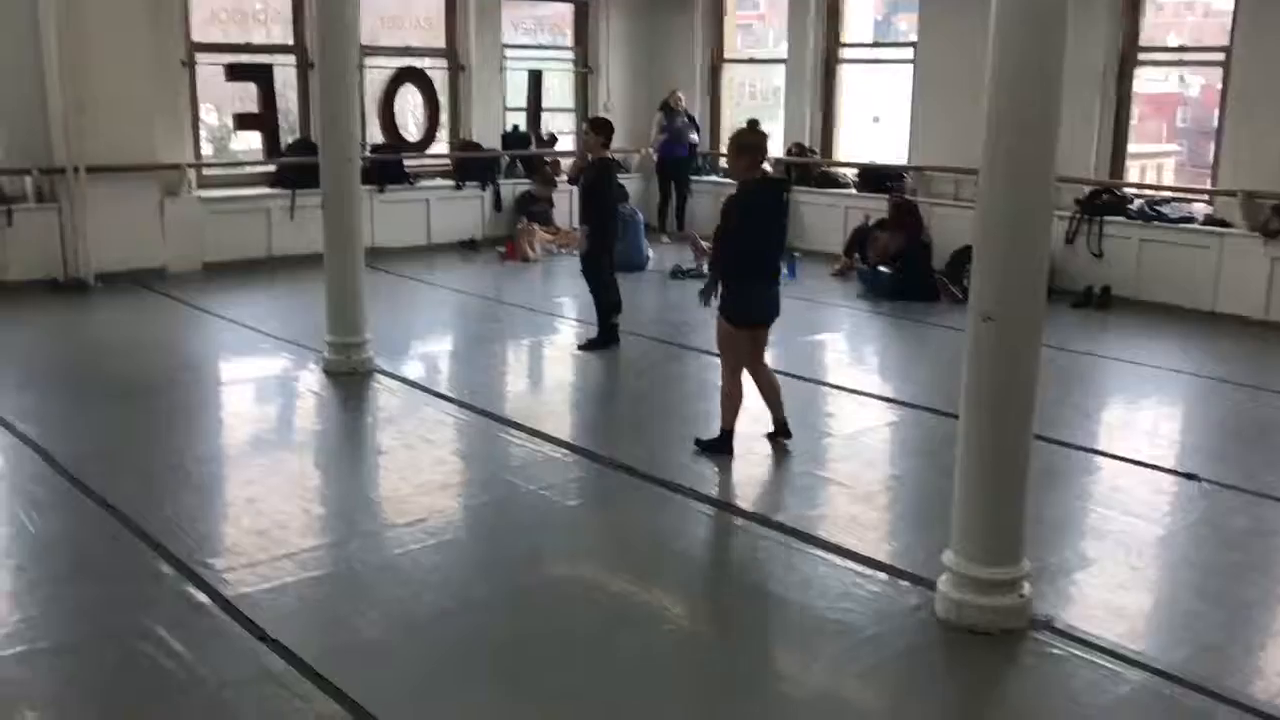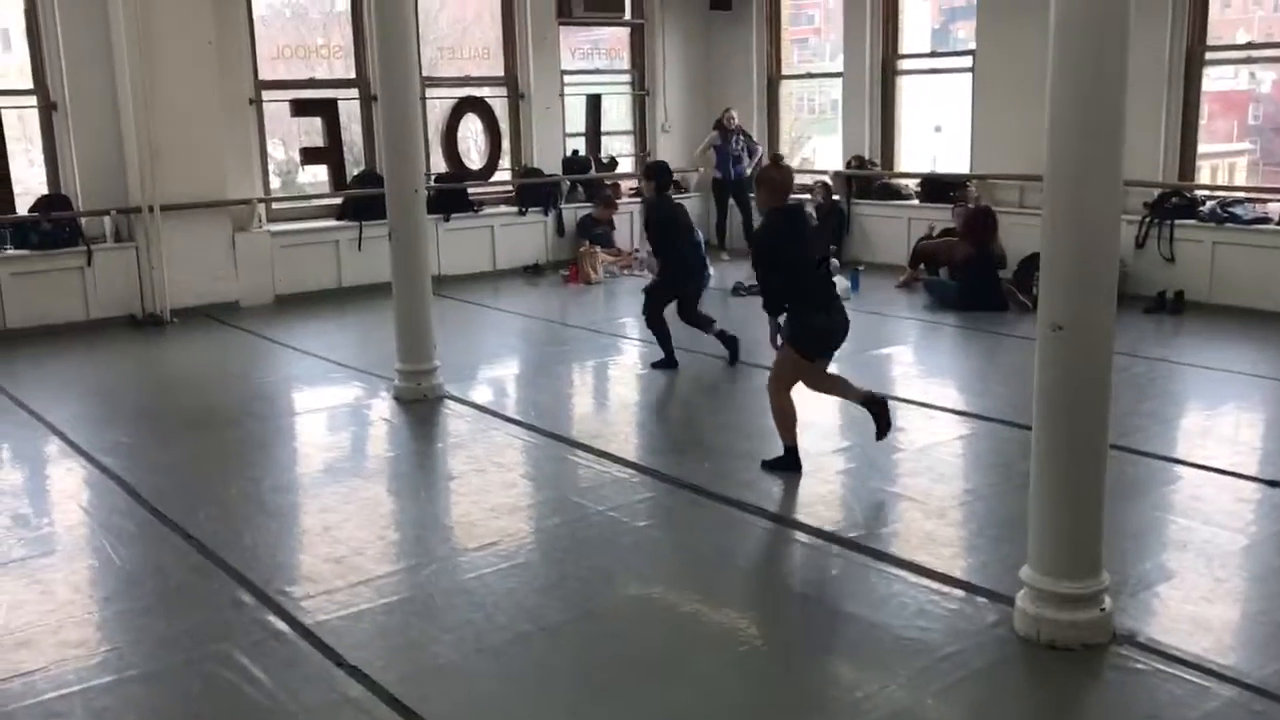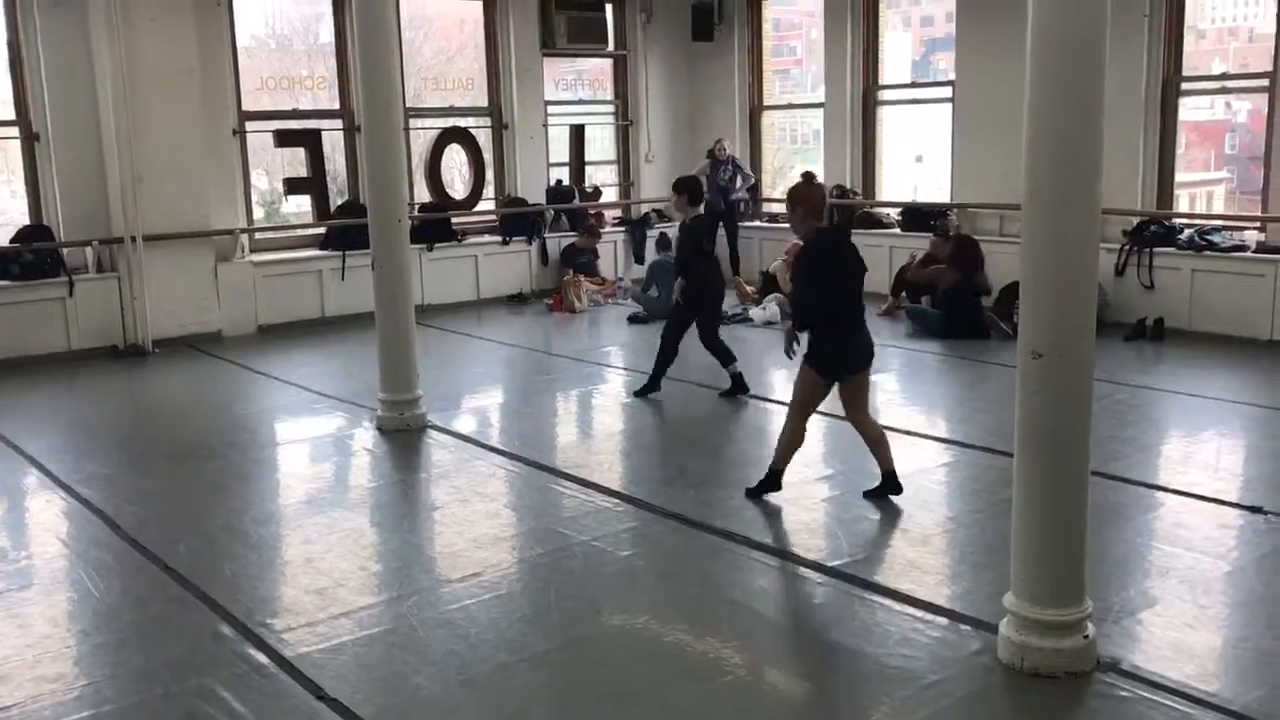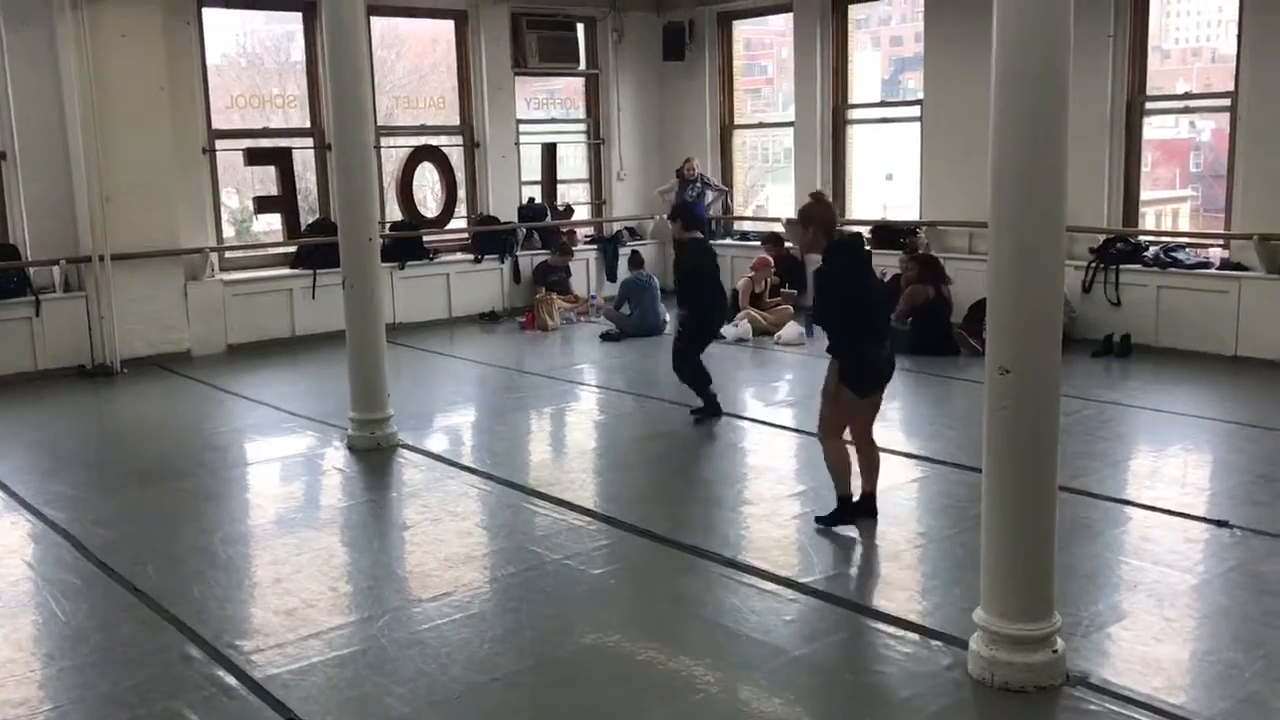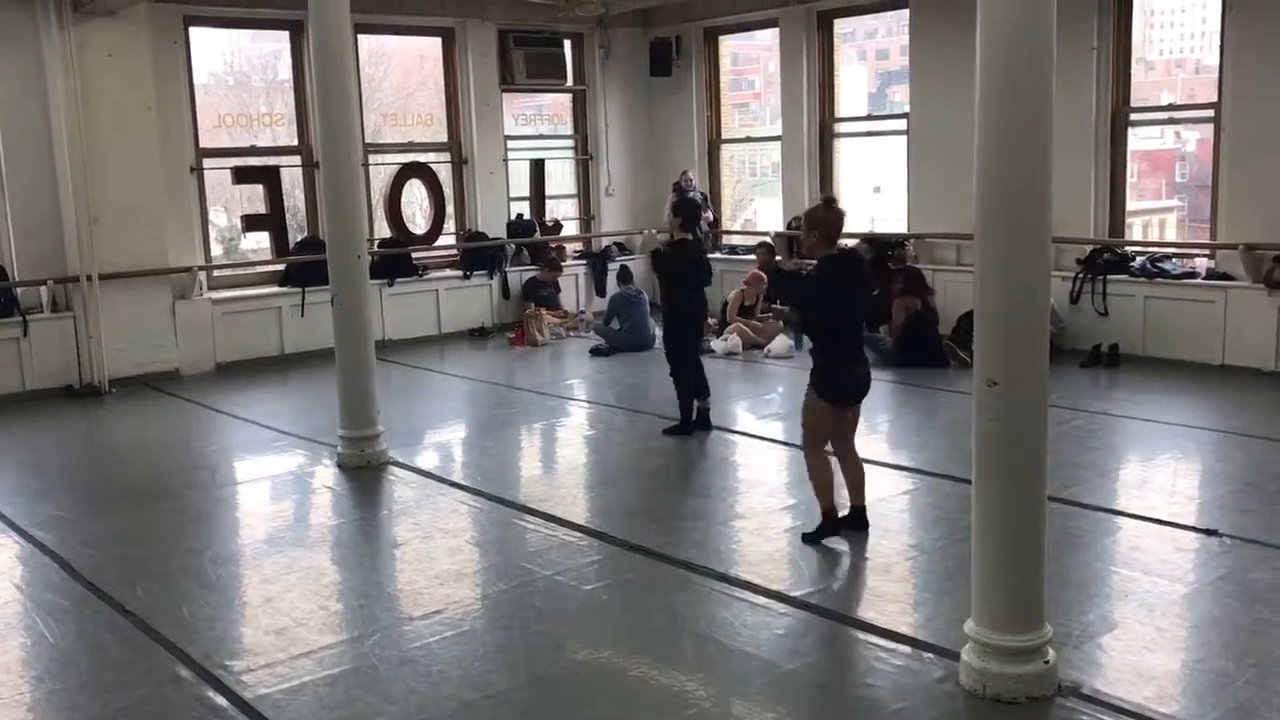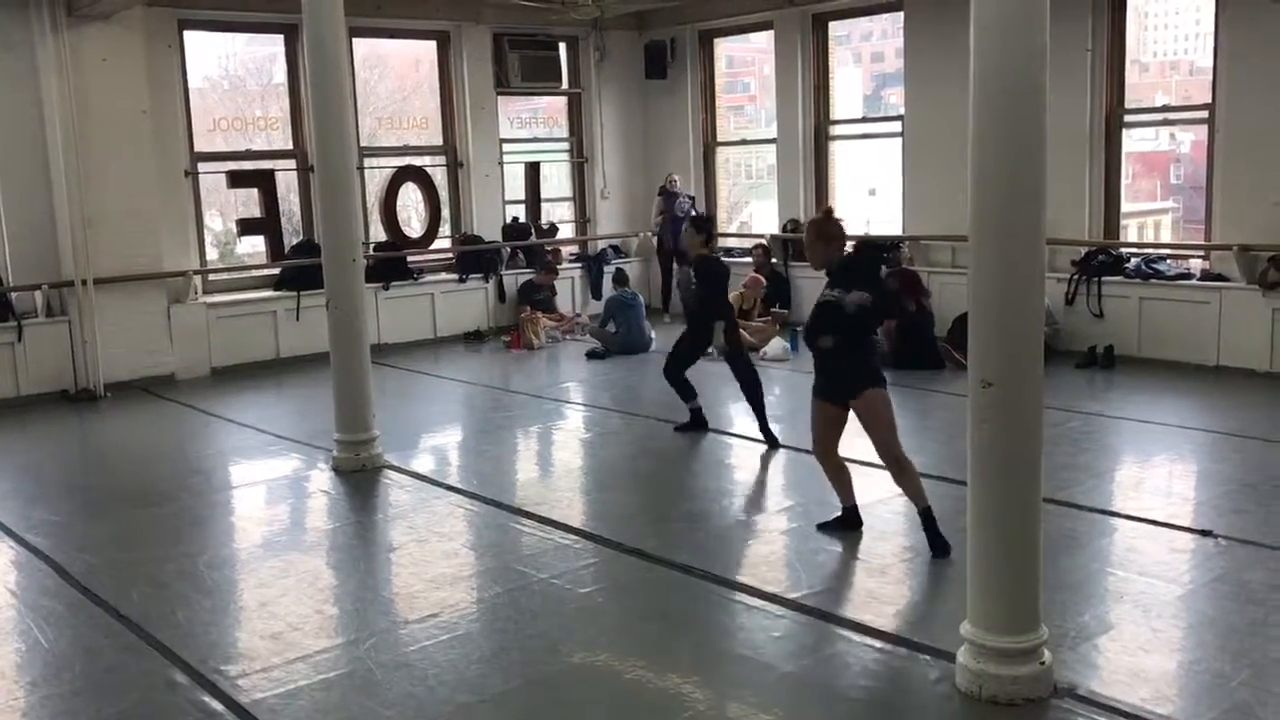
dt=0.7s
person 1, frame 1
left shoulder: (738, 203)
right shoulder: (774, 196)
left elbow: (724, 254)
left wrist: (712, 279)
left hip: (741, 295)
right hip: (768, 292)
left knee: (731, 371)
right knee: (756, 363)
left ankle: (724, 439)
right ankle: (781, 425)
person 1, frame 2
left shoulder: (767, 234)
right shoulder: (799, 222)
left elbow: (772, 286)
left wrist: (774, 321)
left hip: (810, 323)
right hip: (834, 315)
left knee: (778, 387)
right knee: (814, 377)
left ankle: (790, 457)
right ankle: (871, 401)
person 1, frame 3
left shoulder: (809, 255)
right shoulder: (843, 246)
left elbow: (807, 307)
left wrist: (793, 329)
left hip: (828, 347)
right hip: (859, 342)
left knee: (797, 415)
right knee: (859, 415)
left ankle: (772, 479)
right ankle: (889, 478)
person 1, frame 4
left shoulder: (831, 270)
right shoulder: (855, 257)
left elbow: (839, 325)
right elbow: (881, 306)
left wrist: (834, 370)
left hip: (859, 361)
right hip: (881, 356)
left knee: (830, 434)
right knee: (863, 435)
left ankle: (844, 506)
right ankle: (867, 502)
person 1, frame 5
left shoulder: (823, 277)
right shoulder: (853, 268)
left wrist: (791, 276)
left hip: (833, 371)
right hip: (856, 368)
left knee: (813, 448)
right knee: (845, 448)
left ankle: (828, 520)
right ankle: (857, 514)
person 1, frame 6
left shoulder: (864, 276)
right shoulder: (833, 283)
right elbow: (812, 331)
left hip: (863, 374)
right hip: (827, 376)
left knee: (891, 453)
right knee: (824, 450)
left ankle: (929, 523)
right ankle: (850, 515)
person 2, frame 1
left shoulder: (604, 167)
right shoulder: (593, 164)
left elbow: (602, 206)
right elbow: (573, 178)
left wrist: (586, 235)
right wrist: (582, 156)
left hip: (598, 233)
right hip: (598, 233)
left knee: (599, 283)
right knee: (605, 280)
left ankle: (605, 335)
right ankle: (610, 332)
person 2, frame 2
left shoulder: (655, 210)
right shoulder: (676, 208)
left elbow: (659, 244)
right elbow: (692, 237)
left wrist: (659, 267)
left hip: (679, 269)
right hip: (698, 267)
left knee: (652, 310)
right knee: (688, 313)
left ankle: (670, 358)
right ankle: (726, 337)
person 2, frame 3
left shoulder: (694, 226)
right shoulder: (697, 223)
left elbow: (690, 262)
left wrist: (680, 285)
right wrist: (681, 283)
left hip: (702, 289)
right hip: (711, 287)
left knee: (671, 335)
right knee: (709, 335)
left ankle: (654, 382)
right ankle: (738, 381)
person 2, frame 4
left shoulder: (686, 249)
right shoulder: (704, 246)
left elbow: (684, 284)
left wrist: (682, 313)
left hip: (701, 313)
right hip: (715, 309)
left knee: (682, 362)
right knee: (689, 357)
left ankle: (710, 402)
right ankle: (711, 401)
person 2, frame 5
left shoulder: (673, 250)
right shoulder: (697, 246)
right elbow: (707, 278)
left wrist: (659, 252)
left hip: (679, 315)
right hip: (697, 311)
left knee: (680, 368)
right knee: (692, 363)
left ankle: (686, 423)
right ankle: (703, 416)
person 2, frame 6
left shoulder: (713, 265)
right shoulder: (692, 264)
left elbow: (720, 300)
left wrist: (719, 331)
left hip: (718, 328)
right hip: (697, 328)
left knee: (745, 374)
right knee: (672, 370)
left ankle: (764, 426)
right ankle: (697, 417)
